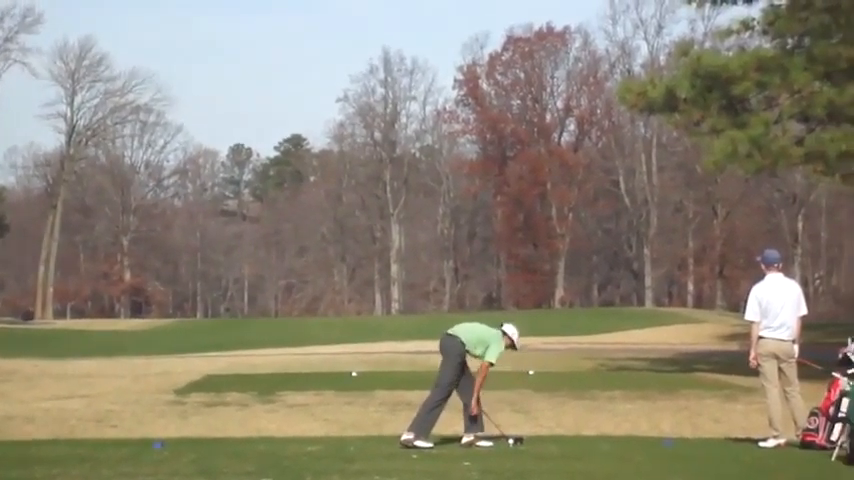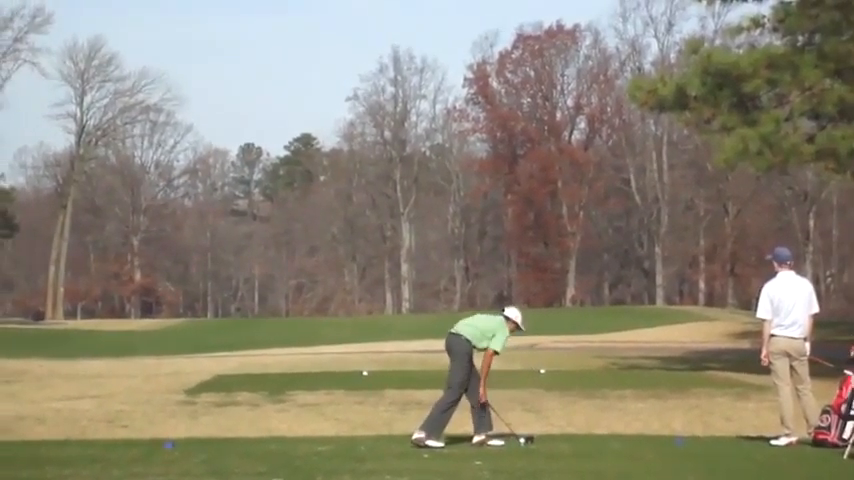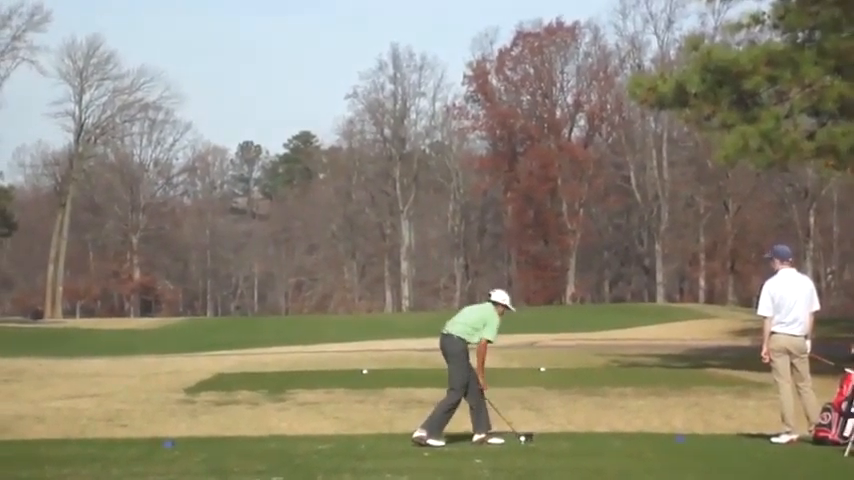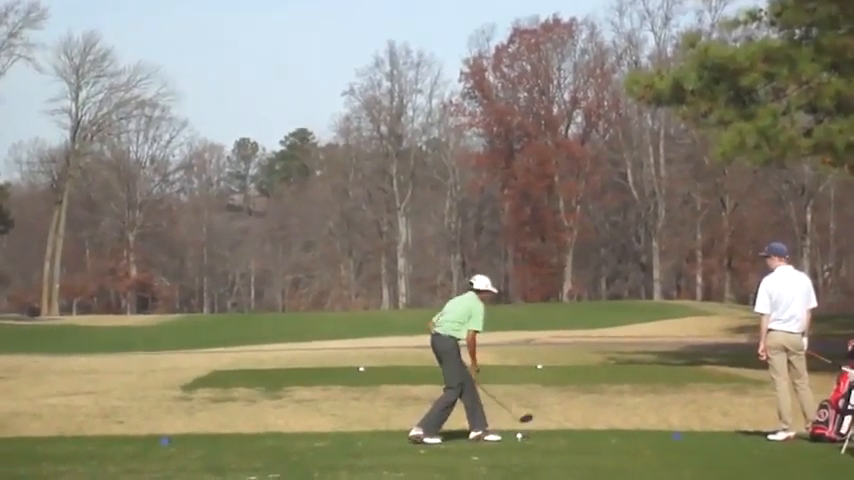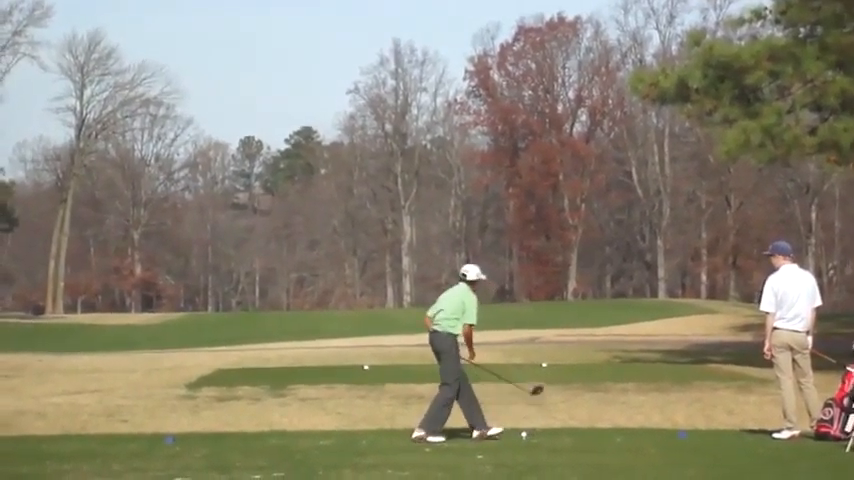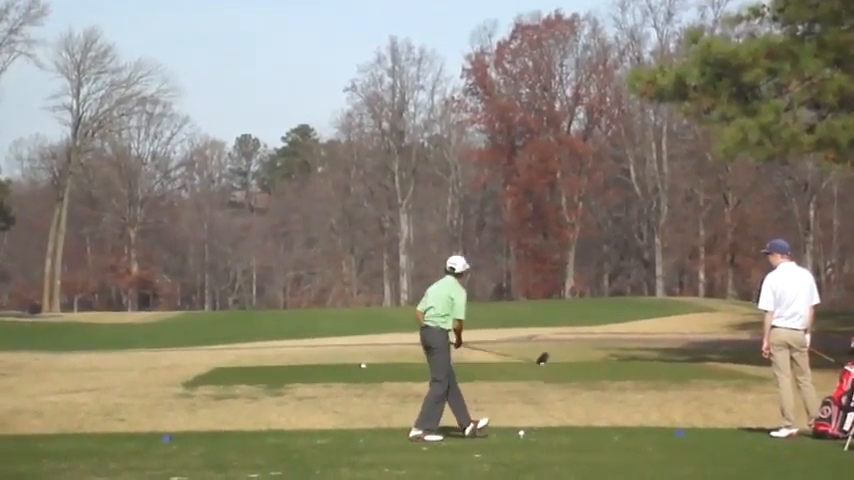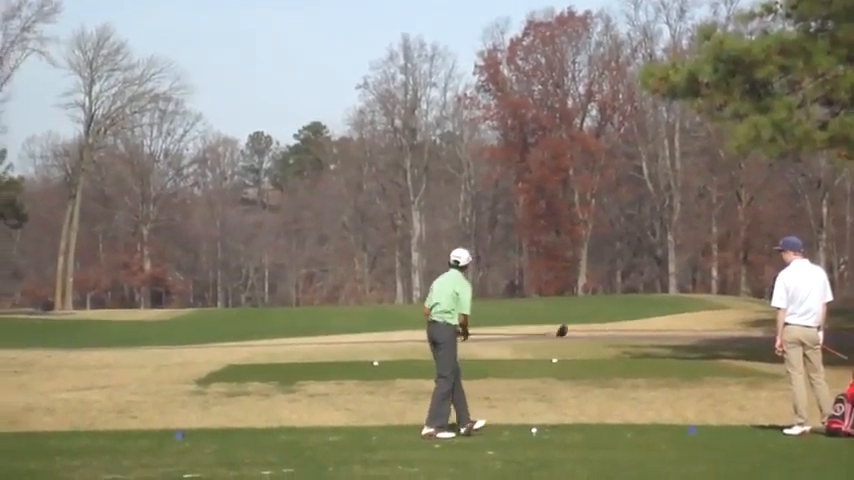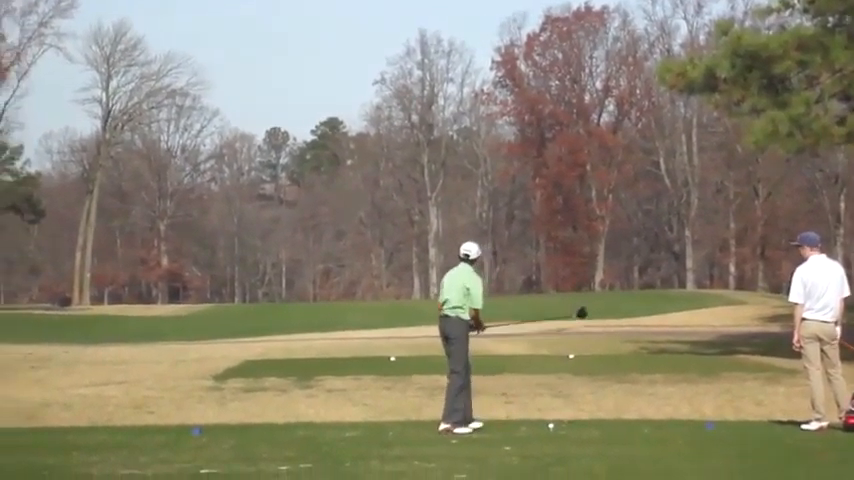
dt=0.1s
person 1, frame 1
left shoulder: (759, 289)
right shoulder: (794, 287)
left elbow: (756, 323)
right elbow: (799, 319)
left wrist: (753, 350)
right wrist: (796, 343)
left hip: (766, 343)
right hip: (787, 344)
left knee: (772, 390)
right knee: (792, 389)
left ankle: (777, 435)
right ankle: (803, 431)
person 1, frame 2
left shoulder: (771, 286)
right shoulder: (805, 284)
left elbow: (767, 321)
right elbow: (810, 317)
left wrist: (764, 348)
right wrist: (807, 341)
left hip: (778, 341)
right hip: (798, 341)
left knee: (783, 388)
right knee: (804, 387)
left ankle: (789, 433)
right ankle: (815, 429)
person 1, frame 3
left shoulder: (772, 284)
right shoulder: (806, 282)
left elbow: (768, 318)
right elbow: (811, 314)
left wrist: (765, 345)
right wrist: (808, 339)
left hip: (778, 338)
right hip: (799, 339)
left knee: (784, 385)
right knee: (805, 384)
left ankle: (789, 431)
right ankle: (816, 427)
person 1, frame 4
left shoulder: (769, 281)
right shoulder: (803, 279)
left elbow: (765, 315)
right elbow: (808, 311)
left wrist: (762, 342)
right wrist: (805, 336)
left hip: (775, 336)
right hip: (796, 336)
left knee: (781, 383)
right knee: (801, 381)
left ankle: (786, 428)
right ankle: (813, 424)
person 1, frame 5
left shoulder: (774, 279)
right shoulder: (808, 277)
left elbow: (771, 314)
right elbow: (813, 310)
left wrist: (767, 341)
right wrist: (810, 334)
left hip: (780, 334)
right hip: (801, 335)
left knee: (785, 381)
right knee: (806, 380)
left ankle: (791, 426)
right ankle: (817, 422)
person 1, frame 6
left shoulder: (773, 277)
right shoulder: (806, 275)
left elbow: (769, 312)
right elbow: (811, 308)
left wrist: (765, 339)
right wrist: (807, 332)
left hip: (778, 332)
right hip: (799, 333)
left knee: (783, 379)
right knee: (804, 378)
left ankle: (789, 425)
right ankle: (816, 420)
person 1, frame 7
left shoulder: (785, 275)
right shoulder: (819, 272)
left elbow: (782, 310)
right elbow: (824, 305)
left wrist: (779, 337)
right wrist: (820, 330)
left hip: (792, 330)
right hip: (812, 330)
left knee: (796, 377)
right knee: (817, 376)
left ankle: (802, 422)
right ankle: (828, 418)
person 1, frame 8
left shoulder: (803, 270)
right shoulder: (836, 268)
left elbow: (799, 305)
right elbow: (842, 300)
left wrist: (796, 332)
right wrist: (838, 325)
left hip: (809, 325)
right hip: (829, 325)
left knee: (814, 372)
right knee: (835, 371)
left ankle: (819, 418)
right ankle: (846, 413)
person 2, frame 1
left shoulder: (487, 332)
right shoulder: (498, 341)
right elbow: (484, 369)
right wrist: (475, 399)
left hip: (447, 340)
right hip: (455, 346)
left knee: (469, 388)
right knee: (440, 391)
left ankle: (471, 434)
right ankle: (412, 434)
person 2, frame 2
left shoulder: (492, 321)
right shoulder: (503, 329)
right elbow: (488, 356)
right wrist: (482, 387)
left hip: (453, 338)
right hip: (462, 344)
left knee: (474, 387)
right knee: (454, 392)
left ankle: (482, 433)
right ankle: (424, 433)
person 2, frame 3
left shoulder: (476, 309)
right shoulder: (493, 317)
left elbow: (448, 327)
right elbow: (482, 345)
right wrist: (481, 375)
left hip: (447, 340)
right hip: (457, 343)
left knee: (473, 386)
right knee: (457, 391)
left ankle: (482, 432)
right ankle: (425, 432)
person 2, frame 4
left shoulder: (460, 299)
right shoulder: (477, 305)
left elbow: (431, 324)
right elbow: (470, 337)
right wrist: (474, 363)
left hip: (437, 338)
right hip: (447, 342)
left knee: (466, 383)
right knee: (454, 389)
left ankle: (478, 429)
right ankle: (421, 430)
person 2, frame 5
left shoulder: (449, 293)
right shoulder: (470, 297)
left elbow: (427, 319)
right elbow: (467, 329)
right wrist: (471, 350)
left hip: (435, 336)
right hip: (446, 338)
left knee: (461, 382)
right knee: (450, 386)
left ankle: (480, 428)
right ankle: (425, 430)
person 2, frame 6
left shoulder: (436, 286)
right shoulder: (458, 290)
left elbow: (419, 313)
right elbow: (457, 323)
right wrist: (459, 339)
left hip: (426, 332)
right hip: (438, 334)
left knee: (448, 379)
right knee: (440, 382)
left ankle: (467, 423)
right ankle: (421, 429)
person 2, frame 7
left shoulder: (439, 280)
right shoulder: (463, 284)
left elbow: (426, 310)
right elbow: (463, 317)
right wrist: (465, 331)
left hip: (433, 327)
right hip: (446, 329)
left knee: (453, 376)
right knee: (446, 378)
left ankle: (465, 422)
right ankle: (433, 426)
person 2, frame 8
left shoulder: (450, 274)
right shoulder: (473, 279)
right elbow: (474, 312)
right wrist: (479, 324)
left hip: (444, 321)
right hip: (458, 324)
left knee: (462, 371)
right knee: (458, 373)
left ankle: (464, 418)
right ankle: (449, 421)
